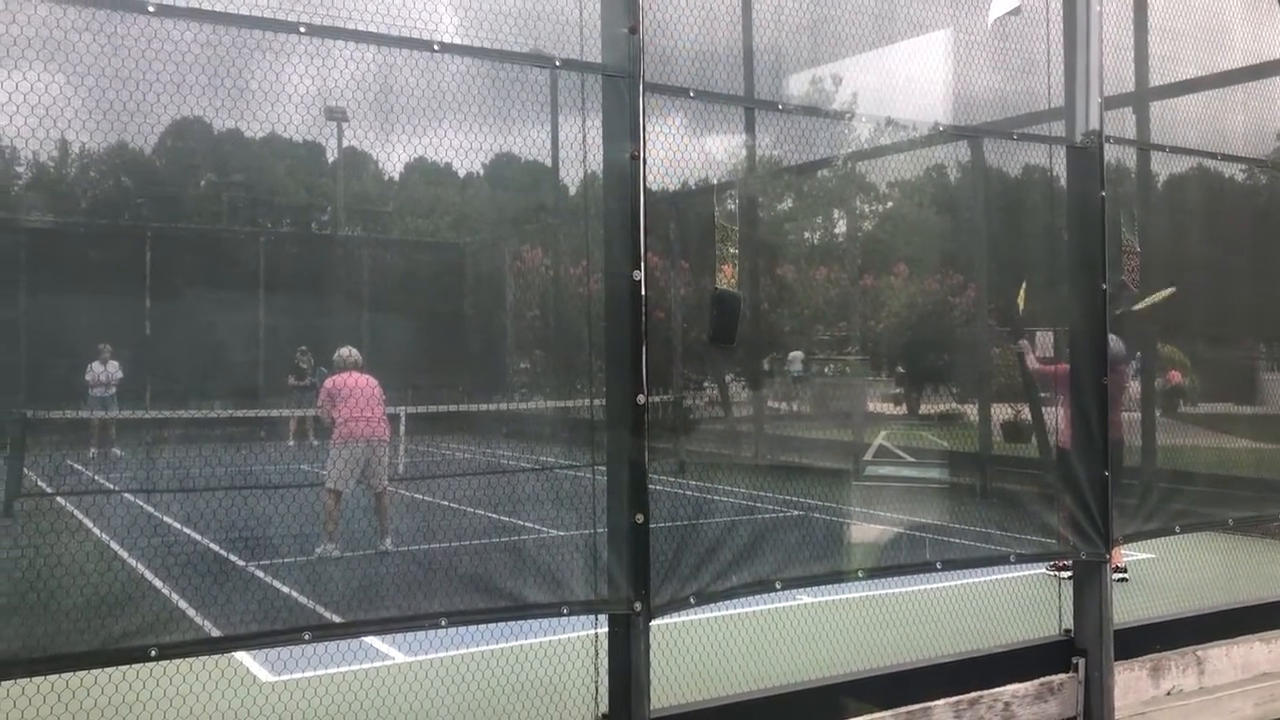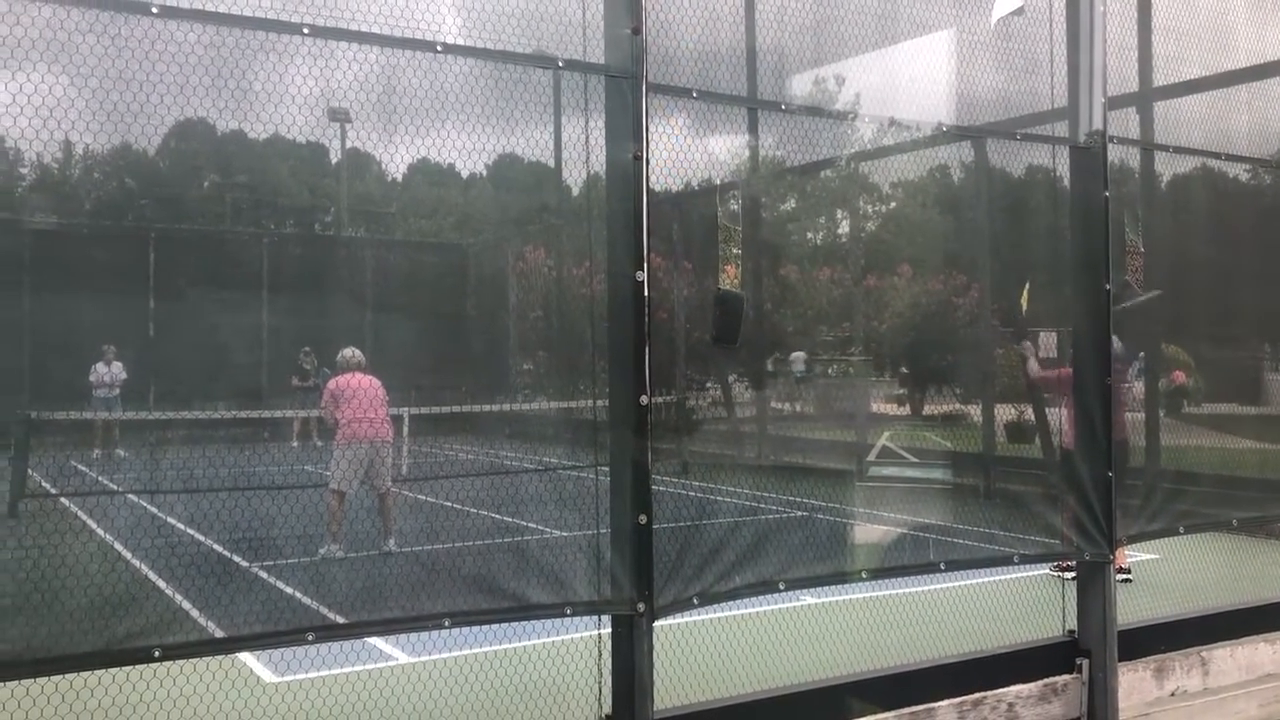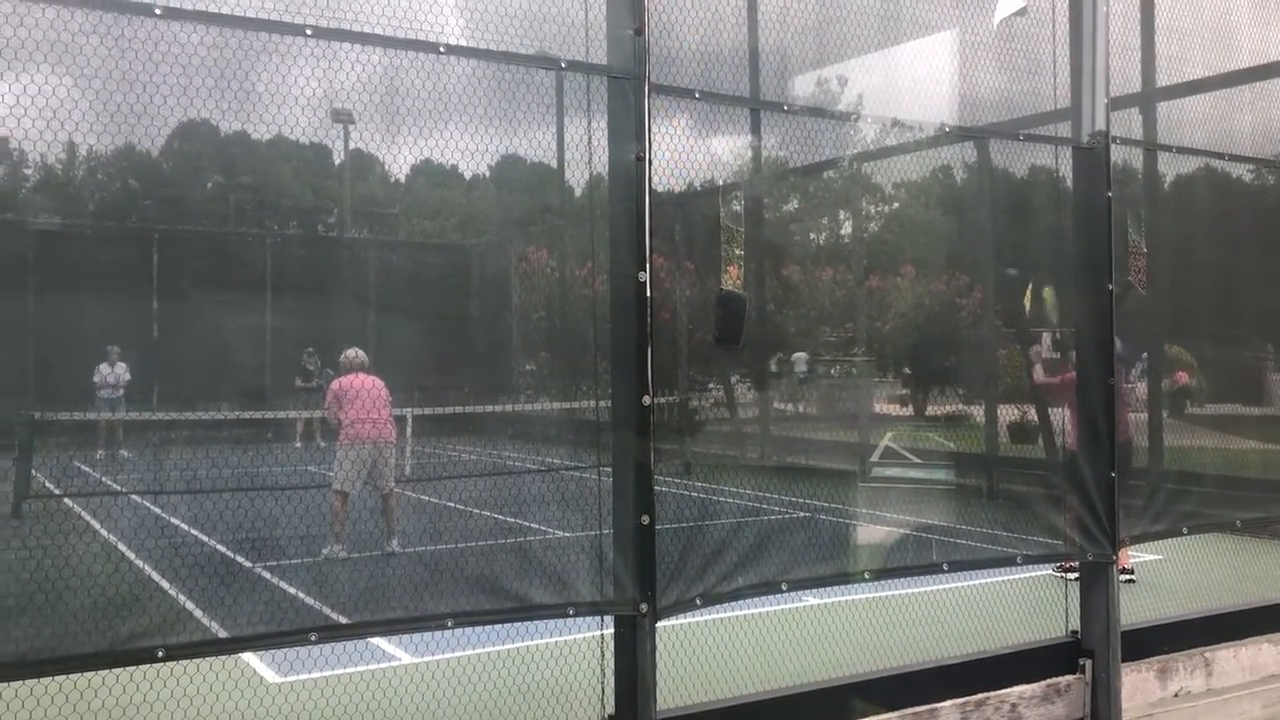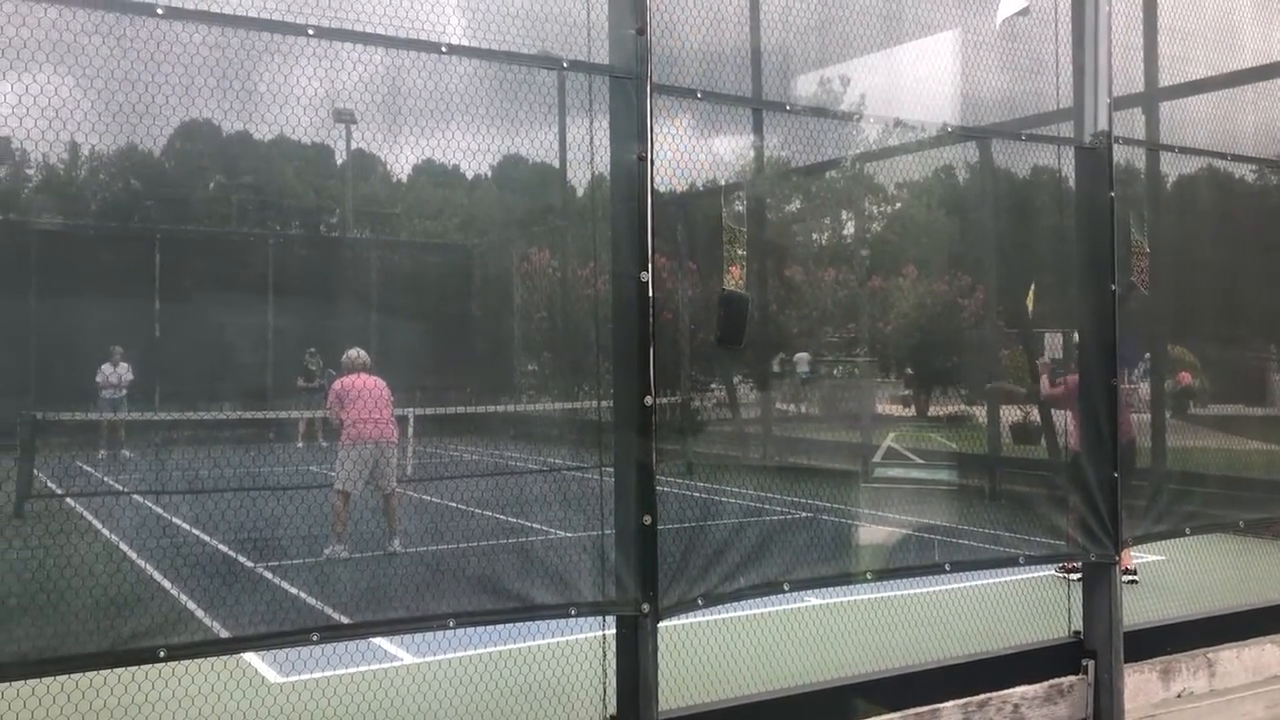
dt=0.1s
person 1, frame 1
left shoulder: (1073, 375)
right shoulder: (1118, 376)
left elbow: (1036, 369)
left wrist: (1027, 352)
right hip: (1111, 446)
left ankle: (1065, 562)
right ankle: (1117, 562)
person 1, frame 2
left shoulder: (1075, 378)
right shoulder: (1116, 376)
left elbow: (1037, 376)
left wrist: (1030, 355)
right hip: (1116, 447)
left ankle: (1069, 562)
right ankle: (1121, 562)
person 1, frame 3
left shoulder: (1077, 380)
right shoulder: (1114, 376)
left elbow: (1041, 383)
left wrist: (1036, 362)
right hip: (1119, 447)
left knee: (1075, 505)
left ankle: (1072, 563)
right ankle: (1123, 562)
person 1, frame 4
left shoulder: (1078, 383)
left elbow: (1047, 395)
left wrist: (1044, 373)
right hip: (1123, 448)
left ankle: (1075, 564)
right ankle: (1127, 564)
person 2, frame 1
left shoulder: (331, 383)
right shoulder: (373, 382)
left elbow: (326, 416)
left hip: (348, 437)
right hip: (378, 435)
left knee: (333, 491)
right knee: (380, 489)
left ankle: (330, 544)
right ankle: (385, 539)
person 2, frame 2
left shoulder: (334, 384)
right shoulder: (376, 383)
left elbow: (329, 417)
left hip: (351, 438)
right hip: (382, 437)
left knee: (336, 492)
right knee: (384, 490)
left ankle: (334, 545)
right ankle: (389, 540)
person 2, frame 3
left shoulder: (337, 385)
right shoulder: (379, 383)
left elbow: (332, 418)
left hip: (354, 439)
right hip: (385, 437)
left knee: (340, 492)
right knee: (387, 491)
left ankle: (338, 545)
right ankle: (392, 541)
person 2, frame 4
left shoulder: (339, 385)
right shoulder: (381, 383)
left elbow: (334, 418)
left hip: (356, 439)
right hip: (387, 438)
left knee: (341, 492)
right knee: (389, 491)
left ankle: (340, 545)
right ankle: (394, 541)
